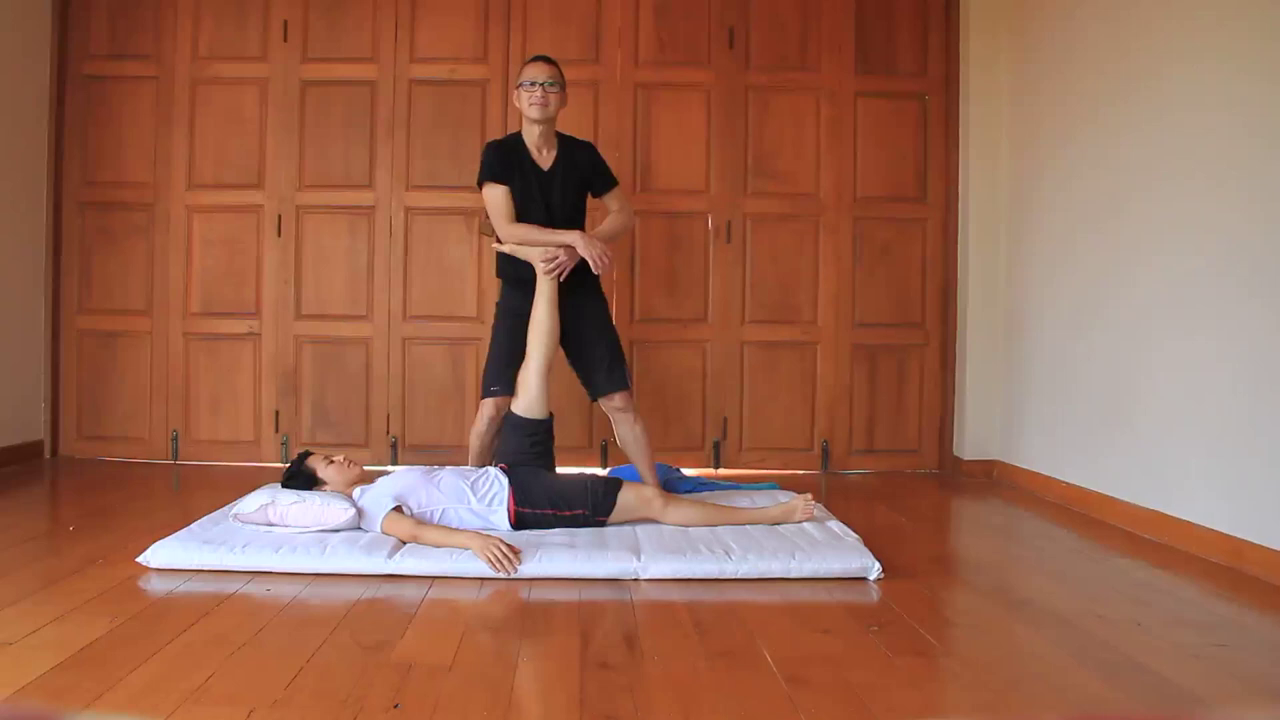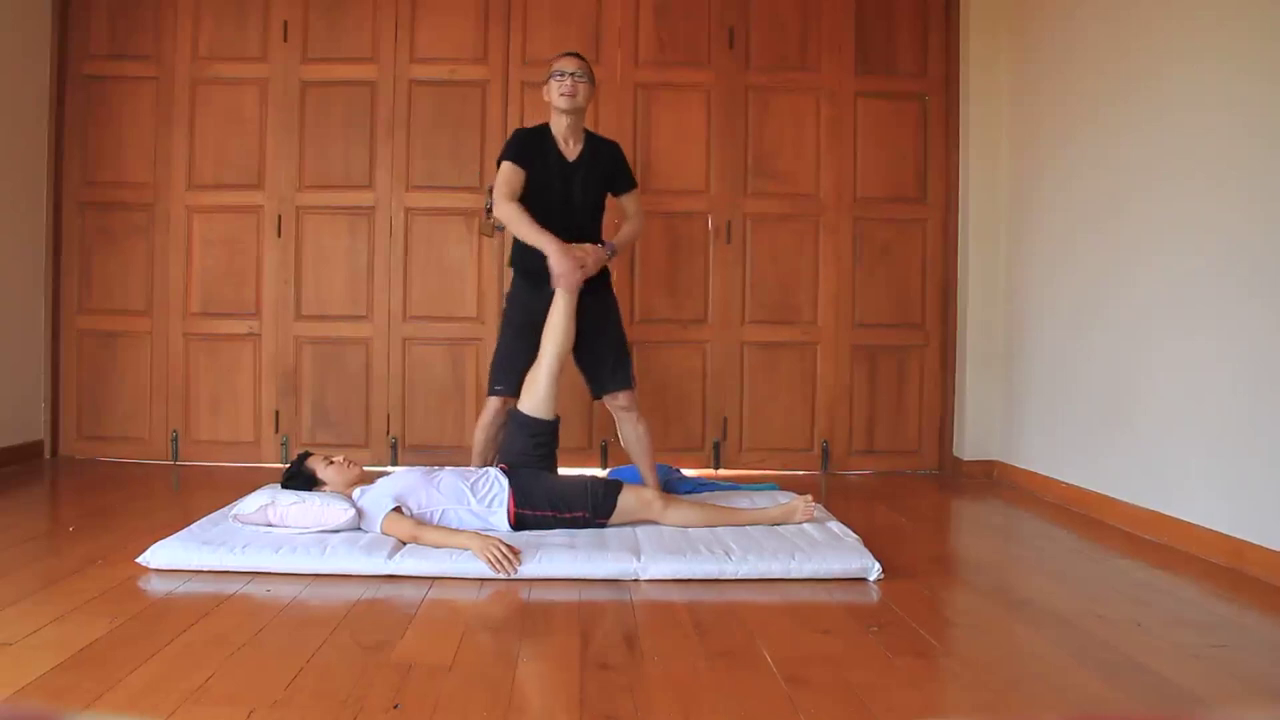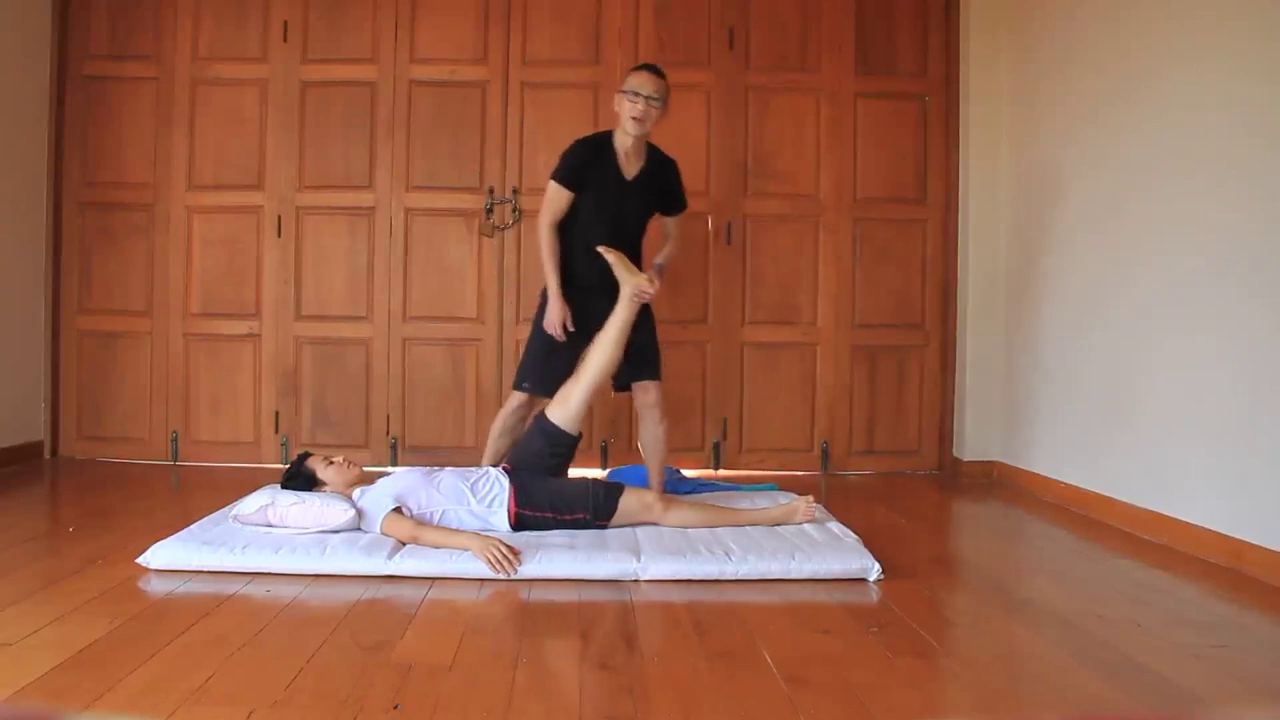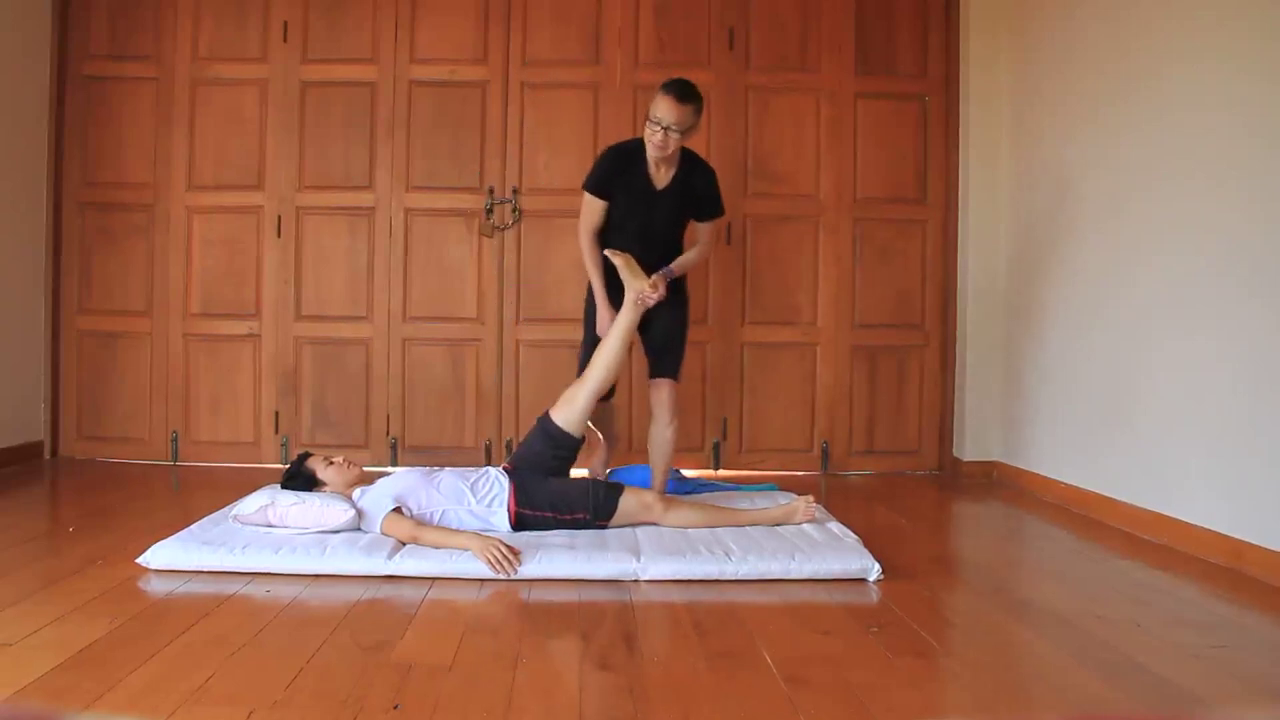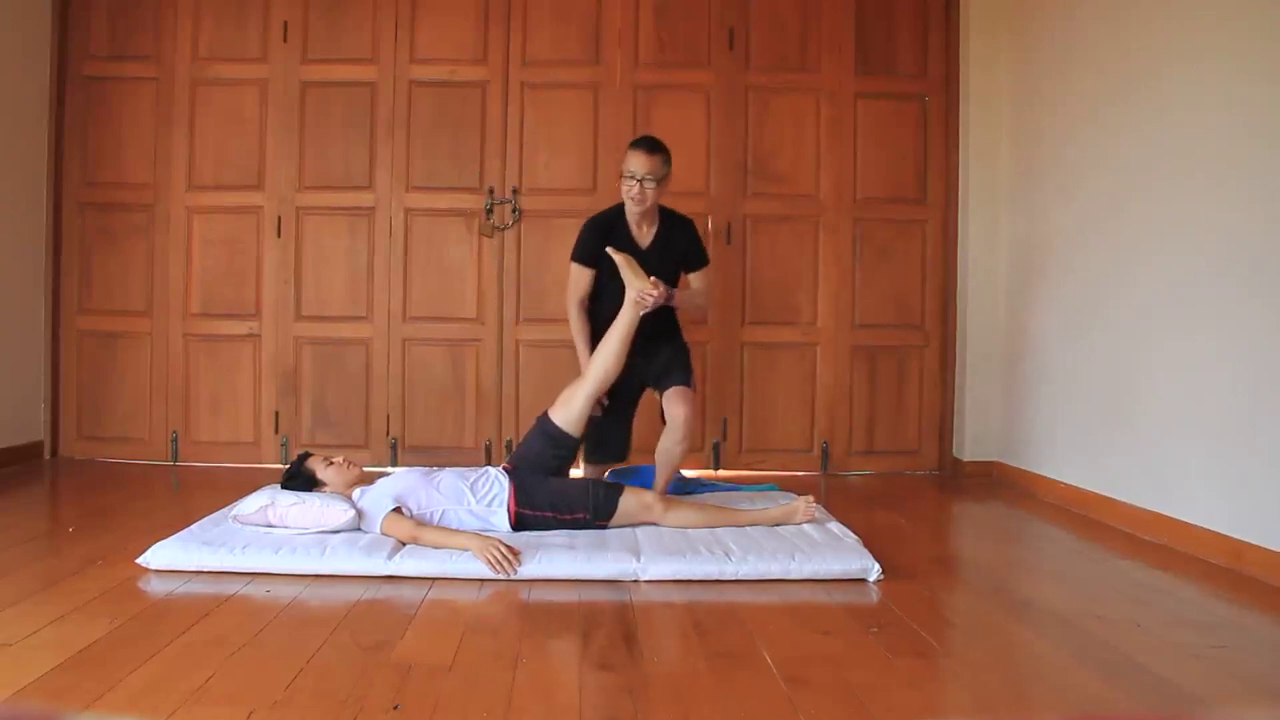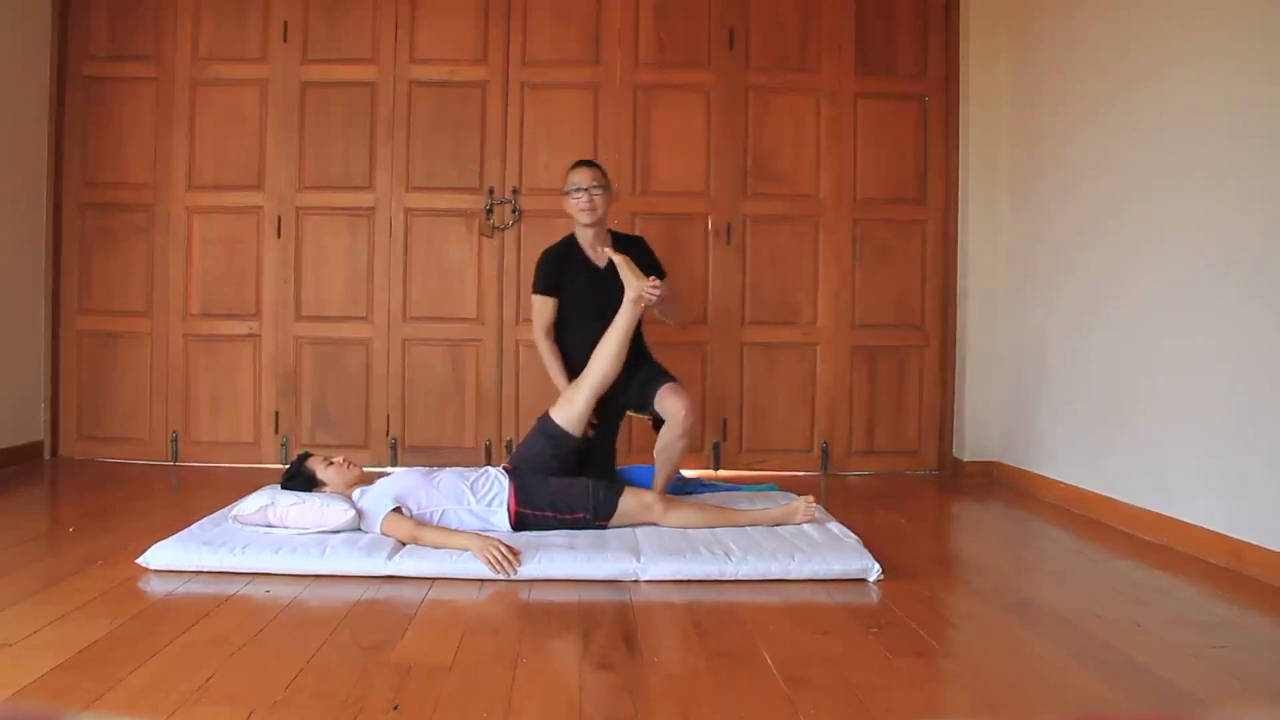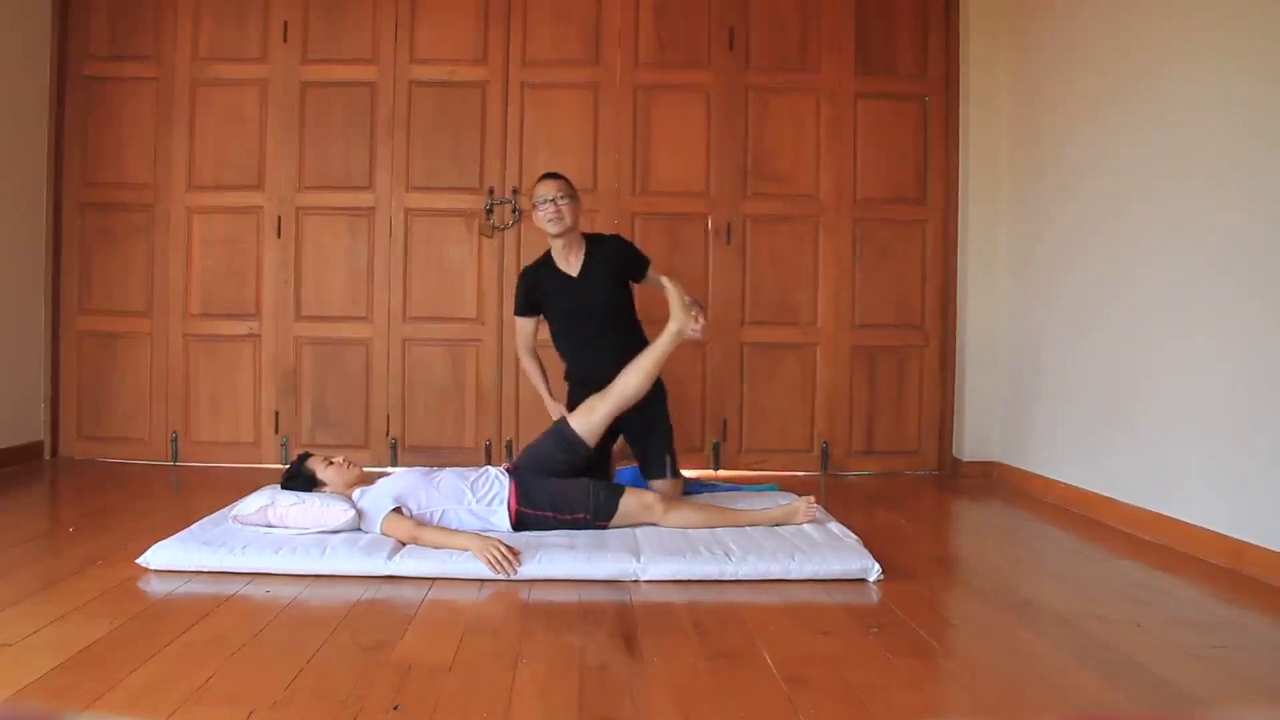
dt=0.5s
person 1, frame 1
left shoulder: (385, 482)
right shoulder: (370, 506)
right elbow: (414, 530)
right wrist: (473, 539)
left hip: (510, 477)
right hip: (518, 505)
left knee: (532, 375)
right knee: (651, 501)
right ankle: (771, 514)
person 1, frame 2
left shoulder: (382, 485)
right shoulder: (368, 508)
right elbow: (414, 533)
right wrist: (472, 539)
left hip: (508, 478)
right hip: (515, 507)
left knee: (542, 377)
right knee: (651, 503)
right ankle: (768, 517)
person 1, frame 3
left shoulder: (387, 484)
right shoulder: (369, 508)
right elbow: (414, 532)
right wrist: (473, 540)
left hip: (514, 478)
right hip: (518, 508)
left knee: (577, 391)
right knee: (652, 505)
left ankle: (629, 296)
right ankle: (773, 515)
person 1, frame 4
left shoulder: (386, 484)
right shoulder: (368, 507)
right elbow: (414, 532)
right wrist: (474, 540)
left hip: (513, 477)
right hip: (517, 508)
left knee: (584, 392)
right knee: (653, 506)
left ankle: (634, 301)
right ankle: (772, 516)
person 1, frame 5
left shoulder: (388, 483)
right shoulder: (369, 508)
right elbow: (415, 532)
right wrist: (473, 540)
left hip: (514, 478)
right hip: (518, 508)
left knee: (584, 389)
right knee: (652, 505)
left ankle: (633, 301)
right ankle: (771, 515)
person 1, frame 6
left shoulder: (385, 482)
right shoulder: (369, 506)
right elbow: (415, 532)
right wrist: (474, 540)
left hip: (513, 478)
right hip: (518, 508)
left knee: (582, 393)
right knee: (652, 506)
left ankle: (632, 302)
right ankle: (771, 517)
person 1, frame 7
left shoulder: (383, 483)
right shoulder: (370, 509)
right elbow: (415, 533)
right wrist: (473, 541)
left hip: (515, 478)
right hip: (518, 509)
left knee: (603, 403)
right knee: (652, 506)
left ankle: (675, 328)
right ankle: (773, 516)
person 2, frame 1
left shoulder: (583, 154)
right shoulder: (499, 154)
left elbow: (622, 214)
right elbow: (506, 229)
left wrist: (577, 251)
right wrist: (575, 236)
left hip: (580, 293)
right hip: (521, 294)
left knee: (619, 401)
right knee: (493, 407)
left ankle: (657, 493)
person 2, frame 2
left shoulder: (607, 152)
right shoulder: (524, 142)
left elbow: (636, 218)
right elbow: (504, 204)
left wrist: (604, 251)
right wrist: (553, 248)
left hip: (592, 290)
right hip: (533, 288)
left knee: (623, 401)
right knee: (499, 402)
left ankle: (657, 494)
person 2, frame 3
left shoulder: (665, 170)
right shoulder: (585, 153)
left elbow: (671, 236)
right elbow: (547, 224)
left wrist: (656, 271)
right wrist: (555, 297)
right hip: (572, 291)
left knee: (650, 397)
right knee: (524, 399)
left ankle: (658, 496)
person 2, frame 4
left shoulder: (700, 176)
right shoulder: (615, 160)
left elbow: (704, 243)
right elbow: (588, 232)
left wrist: (666, 276)
right wrist: (603, 301)
left hip: (665, 292)
right hip: (610, 288)
left knee: (664, 397)
left ankle: (656, 498)
right ankle: (604, 446)
person 2, frame 5
left shoulder: (682, 230)
right shoulder: (598, 229)
left elbow: (702, 295)
right elbow: (576, 304)
left wrist: (668, 296)
right wrist: (589, 370)
left hip: (663, 344)
left knee: (682, 413)
right knee: (598, 463)
person 2, frame 6
left shoulder: (636, 249)
right shoulder: (554, 259)
left elbow: (672, 315)
right elbow: (542, 334)
left wrist: (658, 300)
left hip: (636, 367)
left knee: (682, 410)
left ankle: (655, 497)
person 2, frame 7
left shoulder: (613, 250)
right shoulder: (533, 278)
left elbow: (661, 282)
right elbow: (524, 347)
left wrist: (688, 306)
right wrist: (549, 401)
right hip: (586, 392)
left knee: (667, 492)
right ankle: (609, 463)
